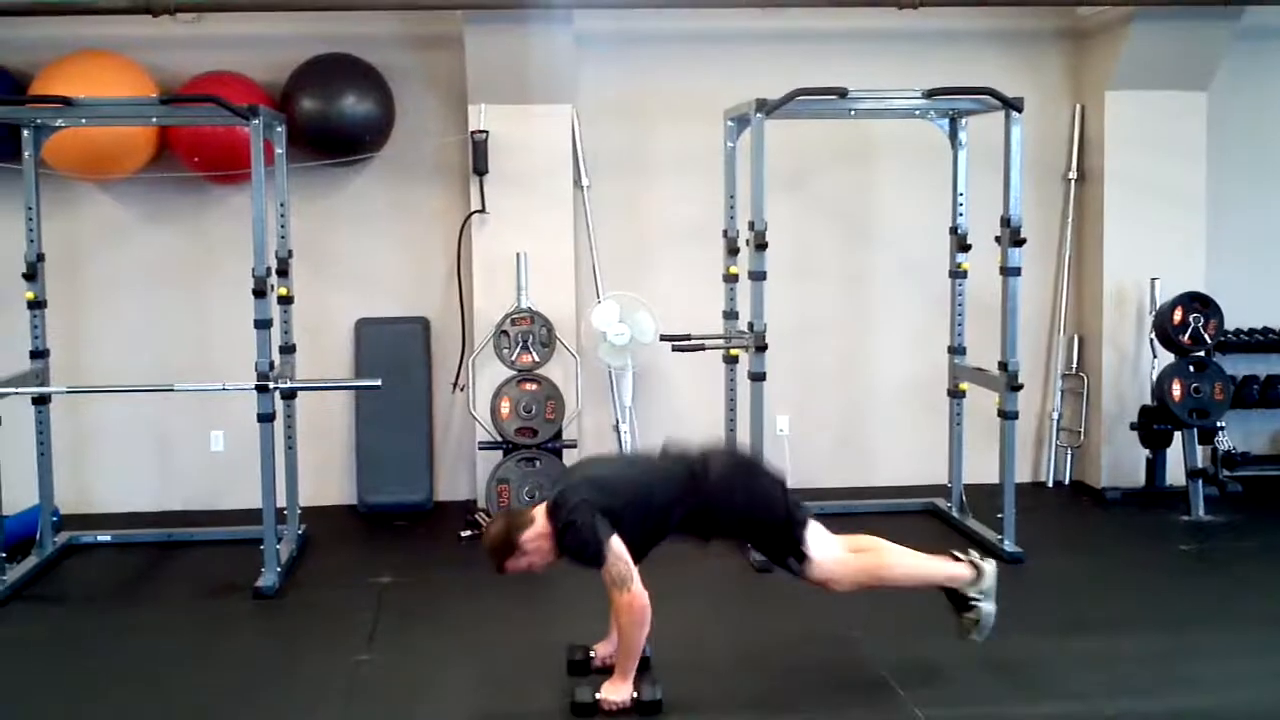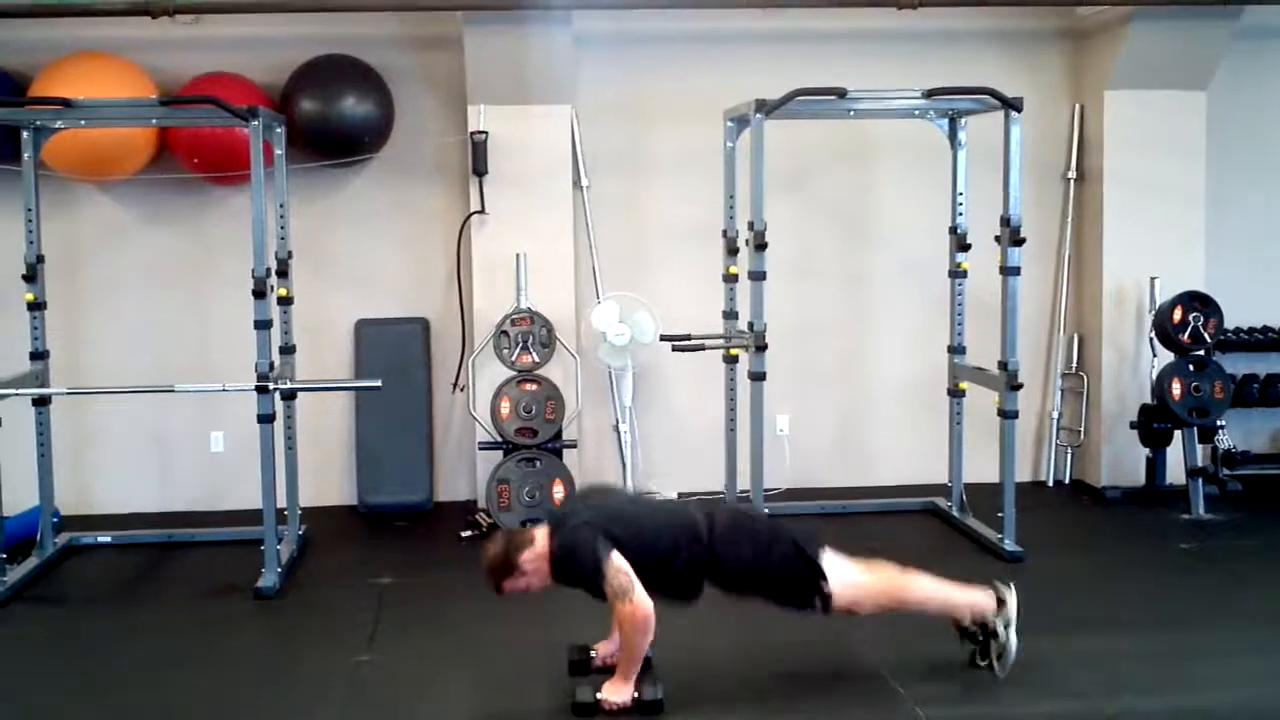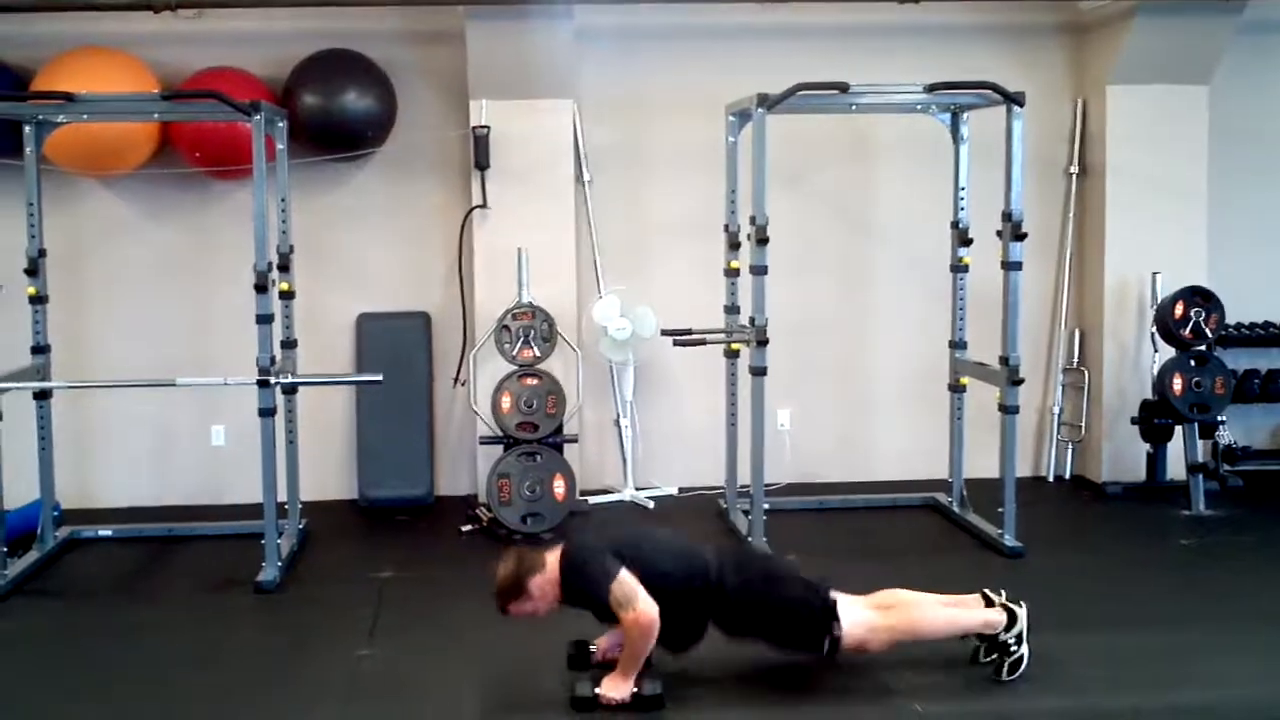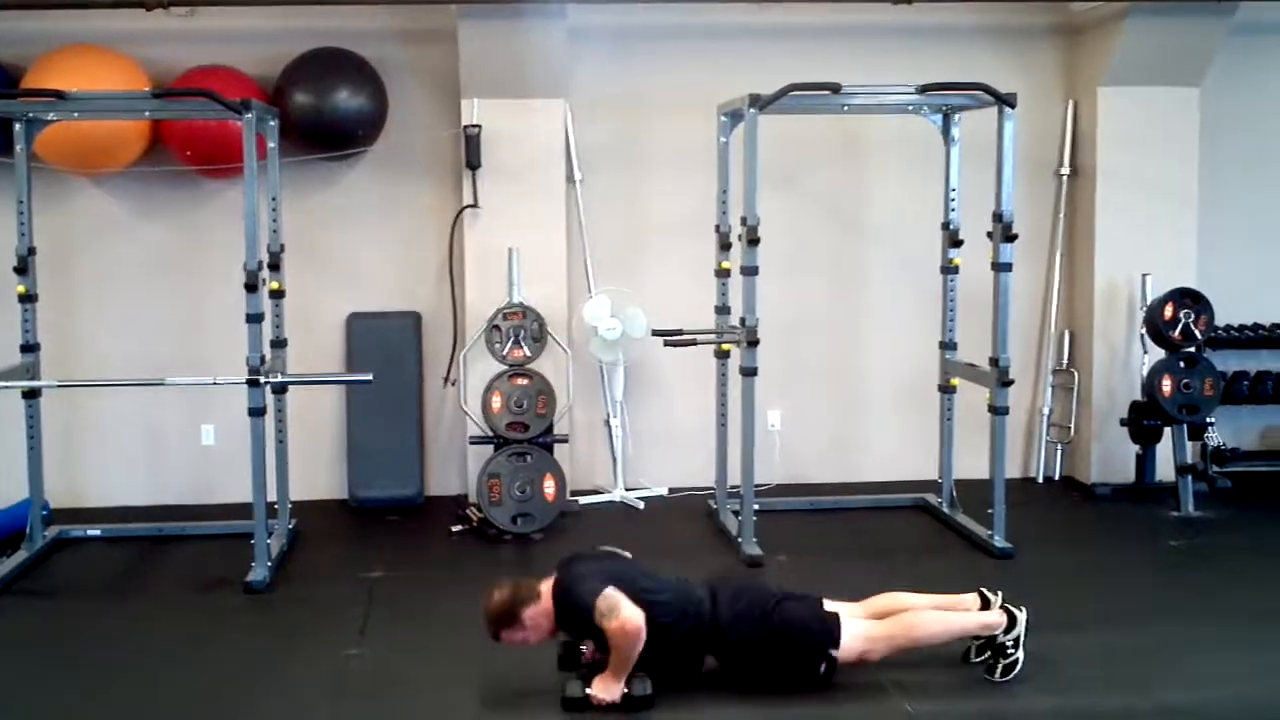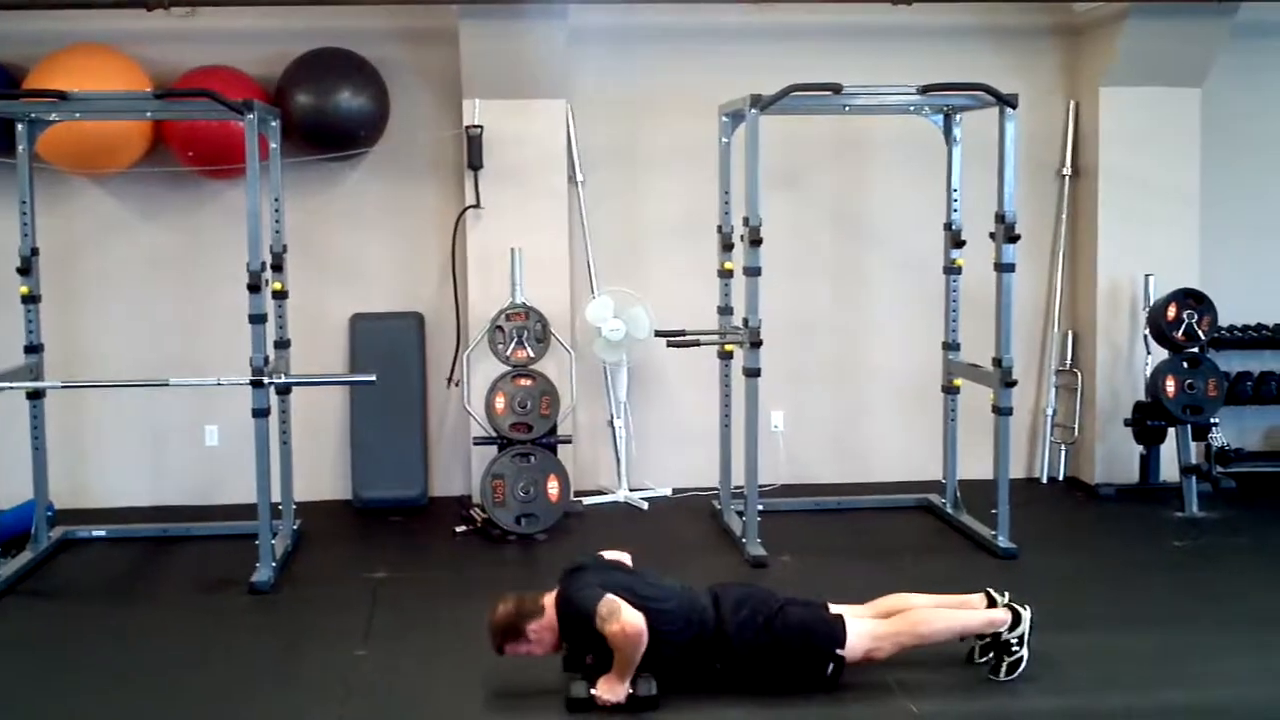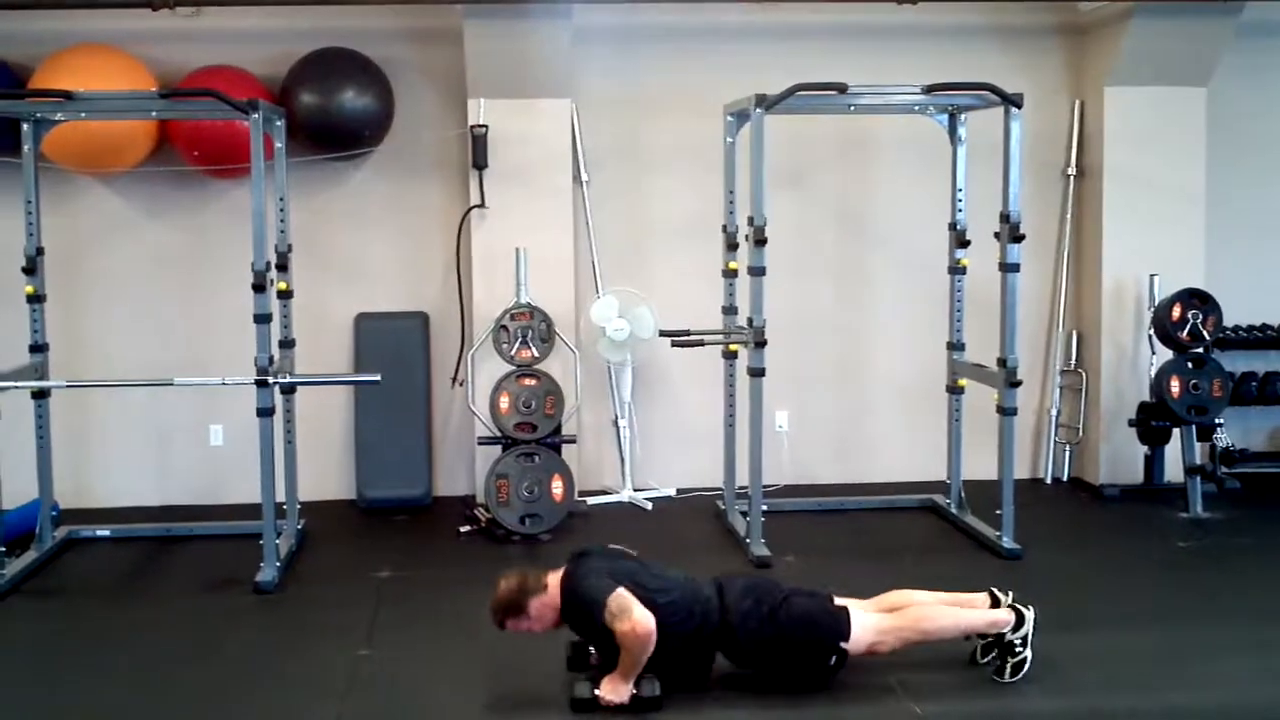
dt=0.1s
person 1, frame 1
left shoulder: (574, 522)
right shoulder: (569, 492)
left elbow: (635, 599)
right elbow: (624, 579)
left wrist: (623, 676)
right wrist: (616, 638)
left hip: (714, 490)
right hip: (715, 479)
left knee: (829, 567)
right knee: (827, 551)
left ankle: (966, 576)
right ankle: (959, 568)
person 1, frame 2
left shoulder: (573, 544)
right shoulder: (571, 518)
left elbow: (638, 608)
left wrist: (624, 679)
right wrist: (619, 639)
left hip: (728, 550)
right hip: (718, 532)
left knee: (854, 593)
right knee: (848, 575)
left ankle: (987, 605)
right ankle: (975, 605)
person 1, frame 3
left shoulder: (581, 567)
right shoulder: (582, 548)
left elbow: (646, 614)
left wrist: (625, 675)
right wrist: (620, 633)
left hip: (735, 593)
right hip: (727, 573)
left knee: (871, 630)
right knee: (861, 610)
left ankle: (1000, 621)
right ankle: (985, 604)
person 1, frame 4
left shoulder: (572, 593)
right shoulder: (577, 568)
left elbow: (630, 623)
right elbow: (623, 558)
left wrist: (614, 679)
right wrist: (607, 637)
left hip: (733, 627)
right hip: (725, 603)
left knee: (869, 640)
right knee: (858, 615)
left ankle: (997, 623)
right ankle: (979, 604)
person 1, frame 5
left shoulder: (575, 602)
right shoulder: (580, 576)
left elbow: (631, 627)
right elbow: (624, 558)
left wrist: (618, 678)
right wrist: (607, 641)
left hip: (738, 634)
right hip: (727, 608)
left knee: (877, 639)
right knee: (864, 617)
left ankle: (1003, 620)
right ankle: (987, 604)
person 1, frame 6
left shoulder: (581, 590)
right shoulder: (583, 565)
left elbow: (641, 625)
left wrist: (623, 679)
right wrist: (613, 632)
left hip: (741, 624)
right hip: (732, 599)
left knee: (880, 633)
right knee: (867, 610)
left ankle: (1005, 621)
right ankle: (991, 604)
